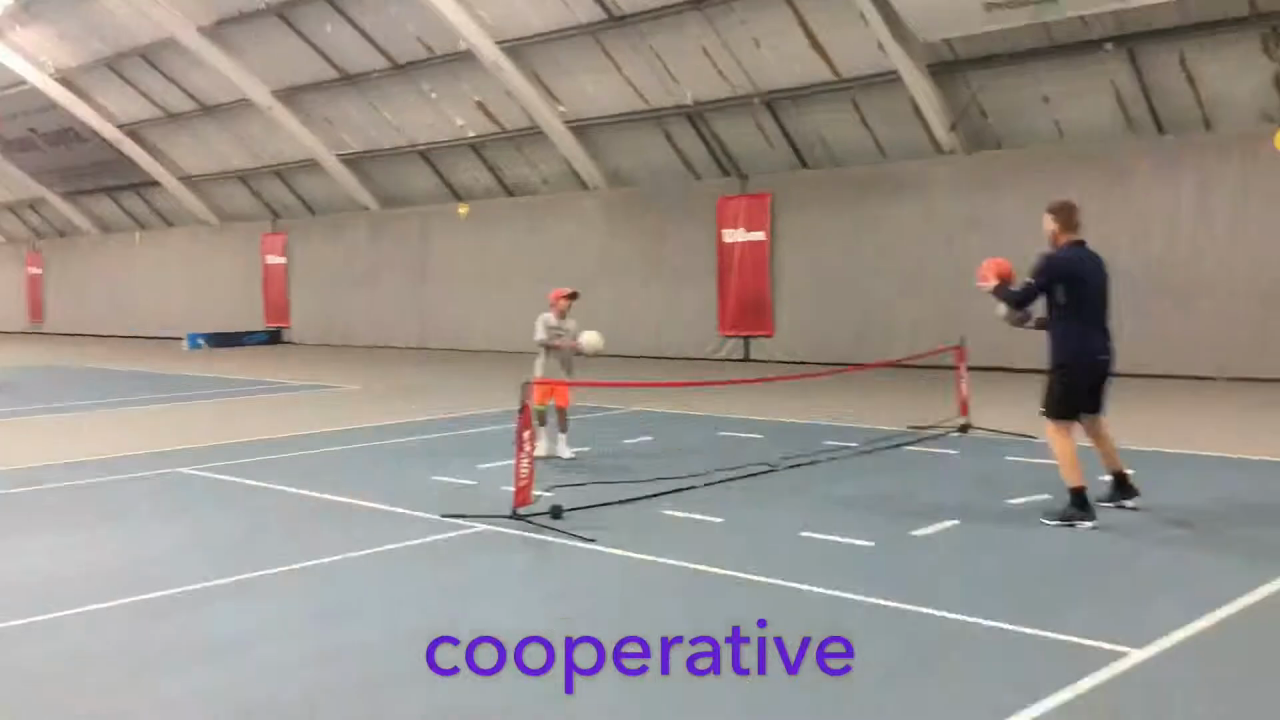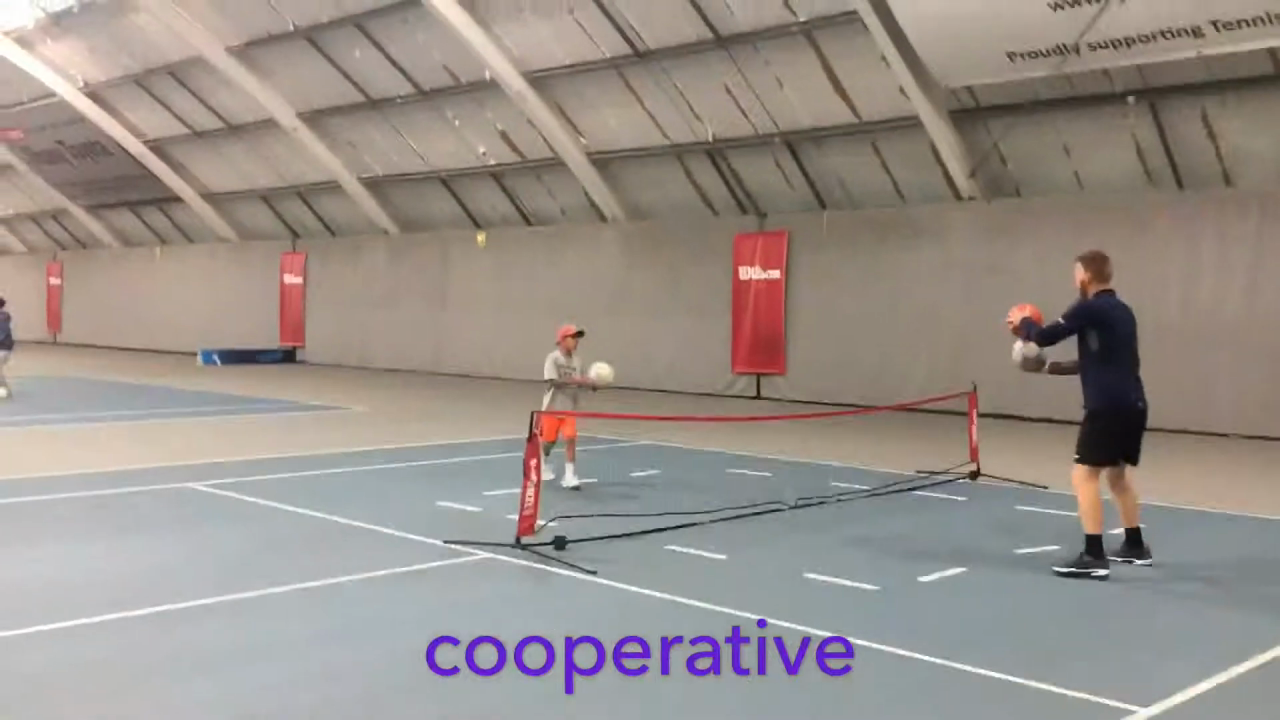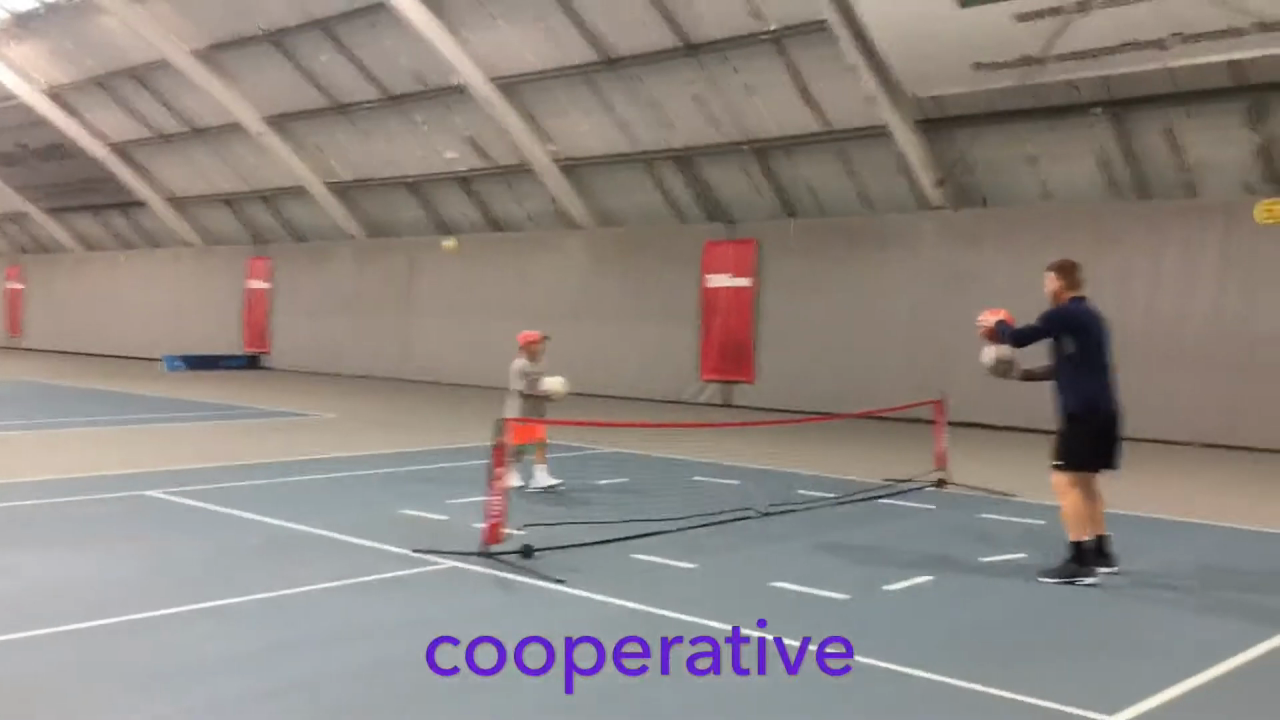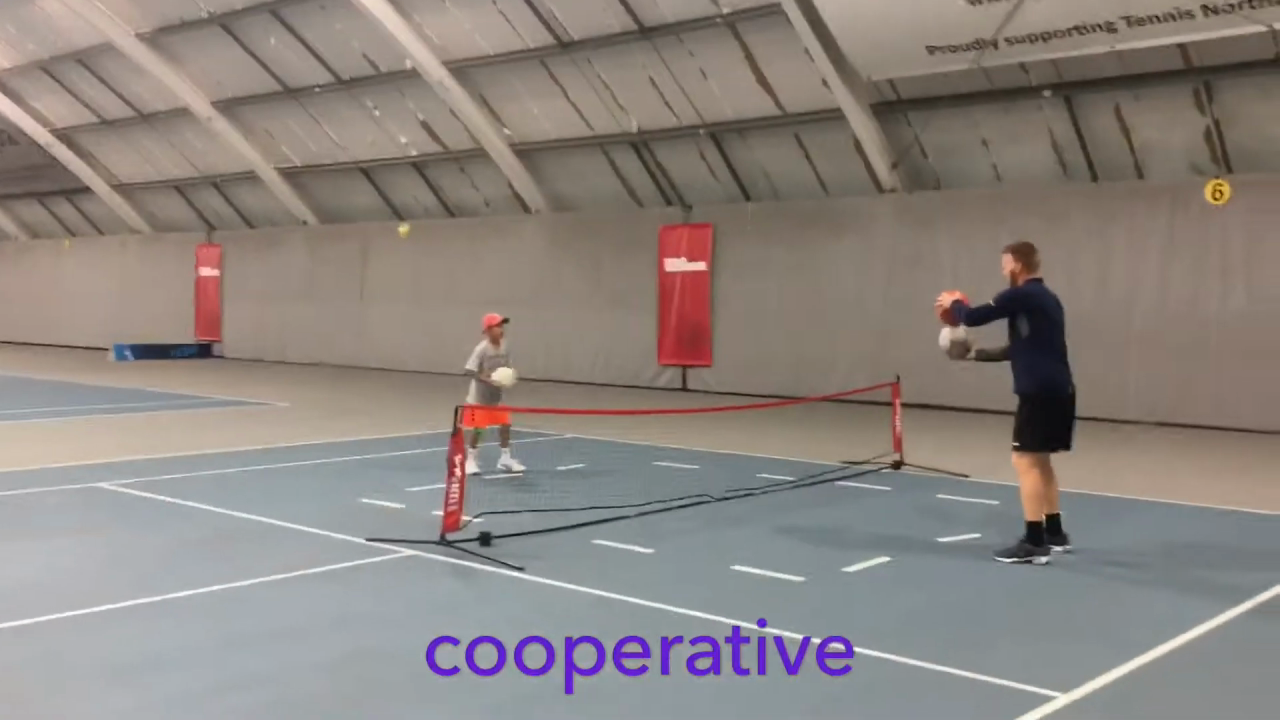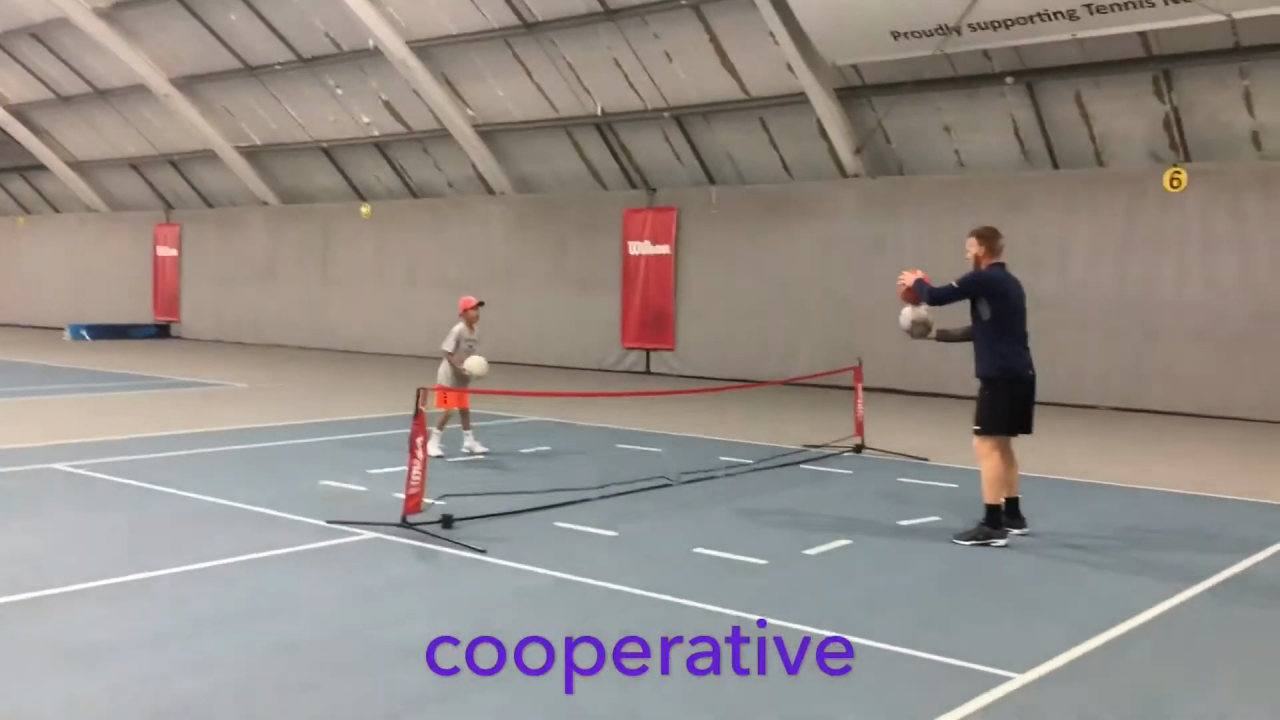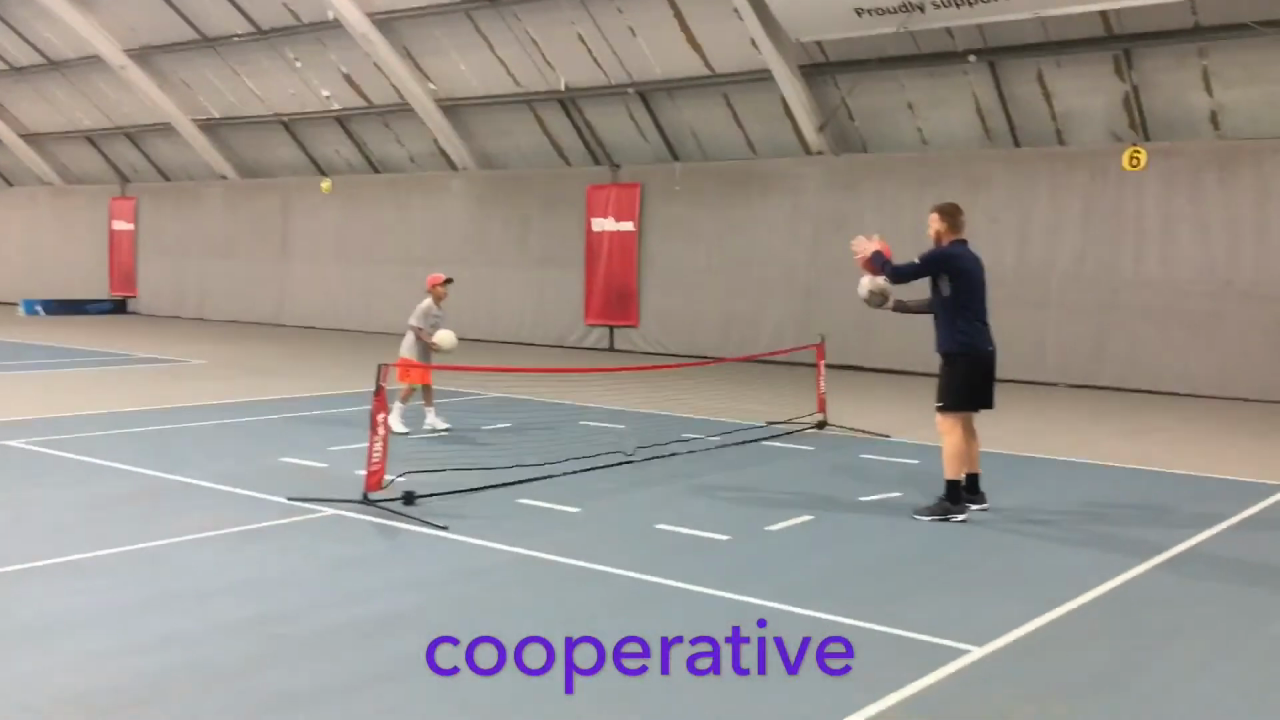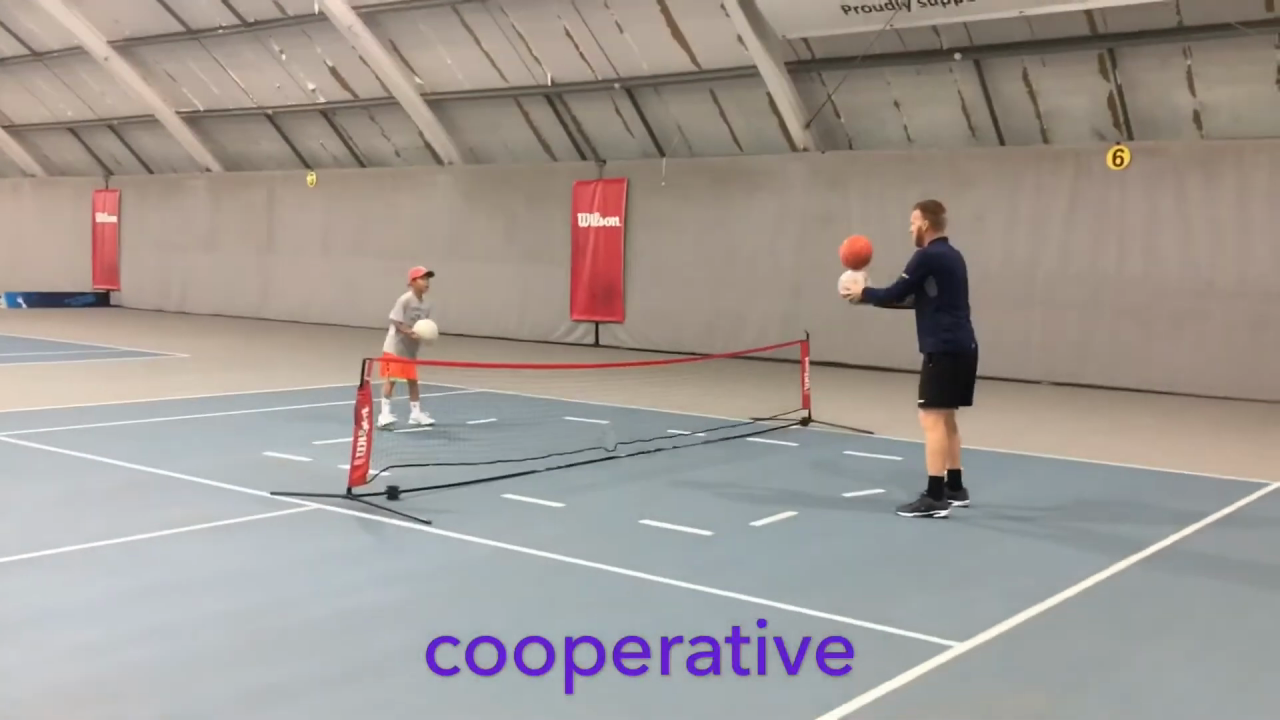
dt=0.2s
person 1, frame 1
left shoulder: (1055, 262)
right shoulder: (1094, 261)
left elbow: (1019, 300)
left wrist: (996, 289)
right wrist: (1040, 322)
left hip: (1072, 360)
right hip: (1098, 355)
left knee: (1057, 428)
right knee: (1092, 422)
left ankle: (1080, 508)
right ankle: (1123, 488)
person 1, frame 2
left shoulder: (1089, 309)
right shoulder: (1120, 310)
left elbow: (1045, 337)
left wrist: (1022, 322)
right wrist: (1050, 367)
left hip: (1107, 407)
right hip: (1131, 404)
left knee: (1084, 476)
right knee: (1117, 474)
left ankle: (1093, 556)
right ankle: (1135, 546)
person 1, frame 3
left shoulder: (1065, 314)
right shoulder: (1089, 317)
left elbow: (1019, 338)
left wrist: (995, 325)
right wrist: (1022, 374)
left hip: (1084, 412)
right hip: (1101, 410)
left knee: (1065, 481)
right knee: (1085, 481)
left ankle: (1080, 563)
right ankle: (1101, 553)
person 1, frame 4
left shoulder: (1021, 296)
right shoulder: (1045, 298)
left elbow: (974, 317)
left wrist: (953, 304)
right wrist: (976, 355)
left hip: (1040, 392)
right hip: (1057, 390)
left knee: (1025, 462)
right knee: (1040, 462)
left ankle: (1034, 543)
right ankle: (1054, 532)
person 1, frame 5
left shoulder: (984, 279)
right shoulder: (1008, 282)
left elbow: (936, 296)
left wrist: (915, 282)
right wrist: (937, 334)
left hip: (1001, 376)
right hip: (1018, 374)
left knee: (986, 446)
right knee: (1001, 445)
left ankle: (993, 526)
right ankle: (1013, 516)
person 1, frame 6
left shoulder: (944, 256)
right shoulder: (968, 259)
left elbow: (898, 274)
left wrist: (872, 253)
right wrist: (894, 305)
left hip: (962, 353)
right hip: (979, 351)
left knee: (949, 423)
right knee: (963, 421)
left ankle: (952, 501)
right ankle: (972, 491)
person 1, frame 7
left shoulder: (929, 256)
right shoulder: (950, 256)
left elbow: (896, 293)
right elbow: (918, 298)
left wrist: (864, 293)
right wrist: (871, 295)
left hip: (944, 349)
right hip: (961, 347)
left knee: (932, 420)
right knee: (946, 419)
left ankle: (935, 497)
right ankle: (955, 488)
